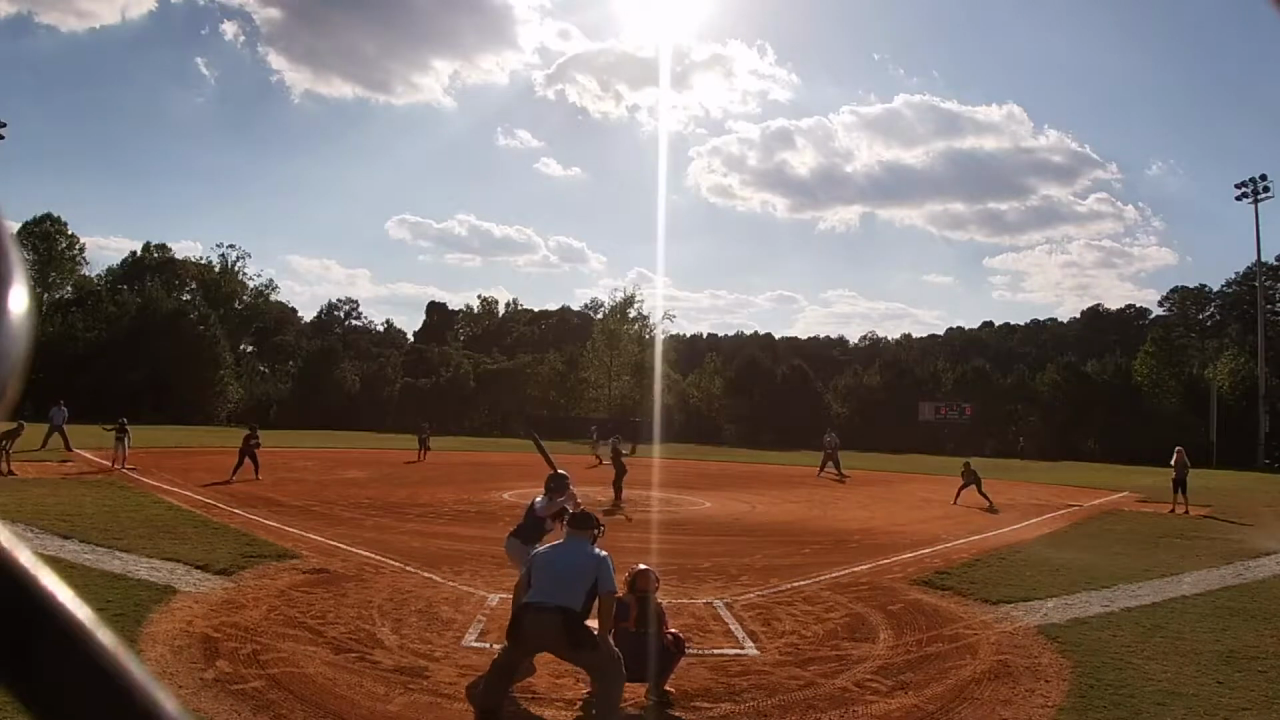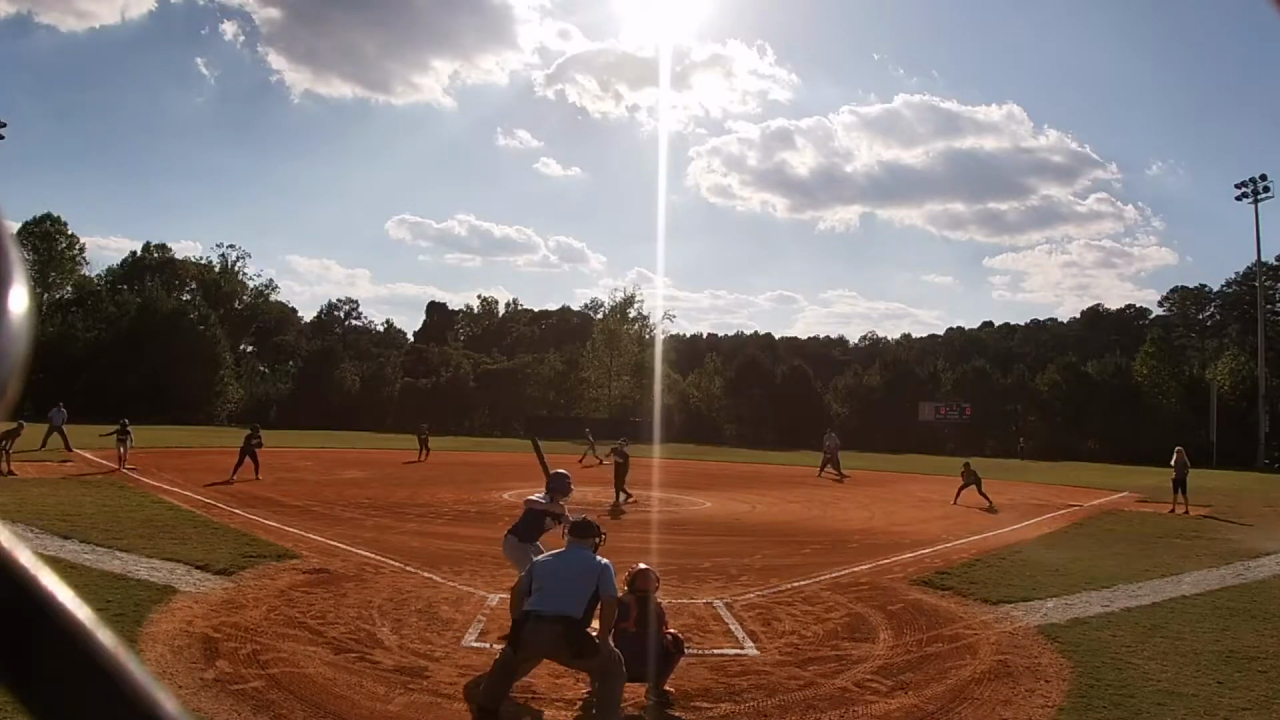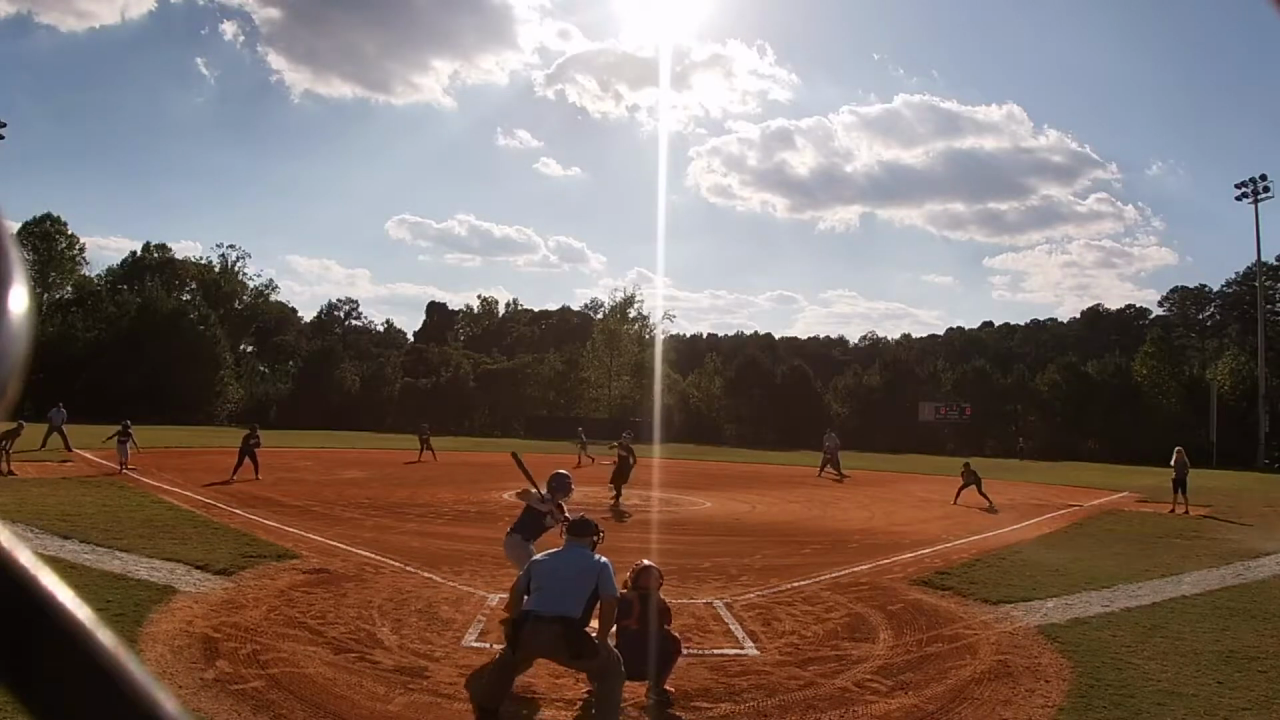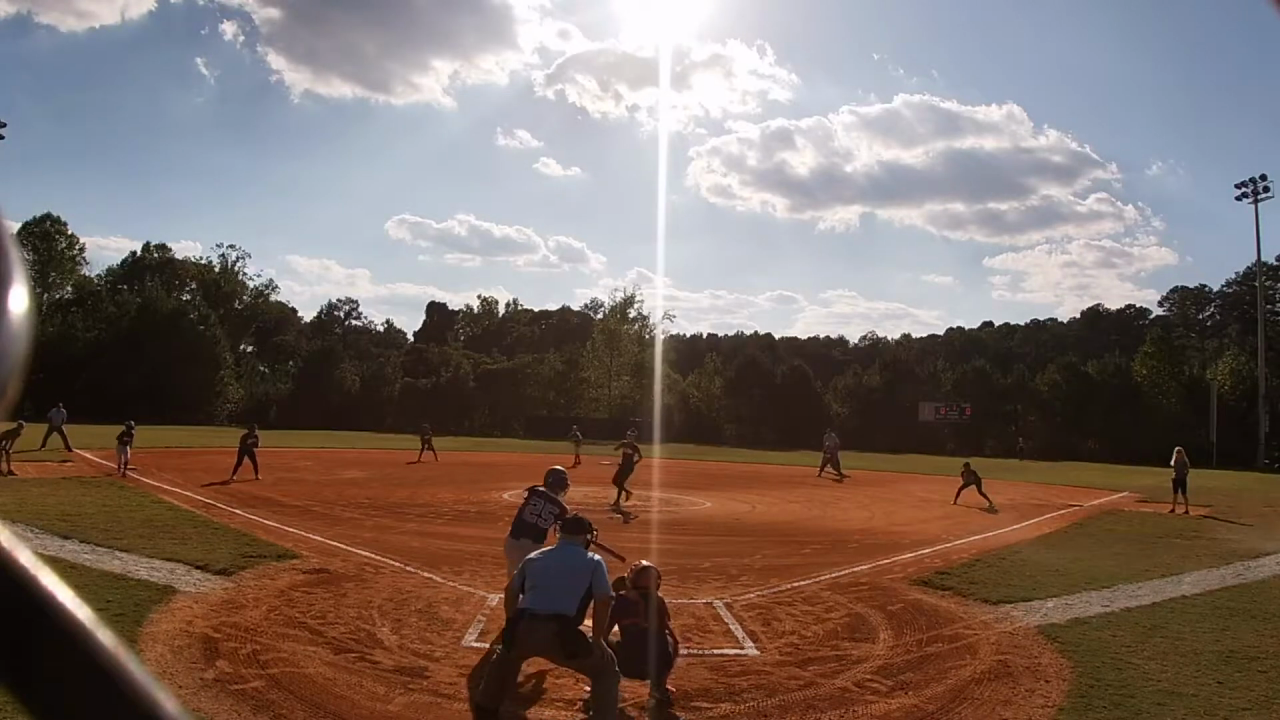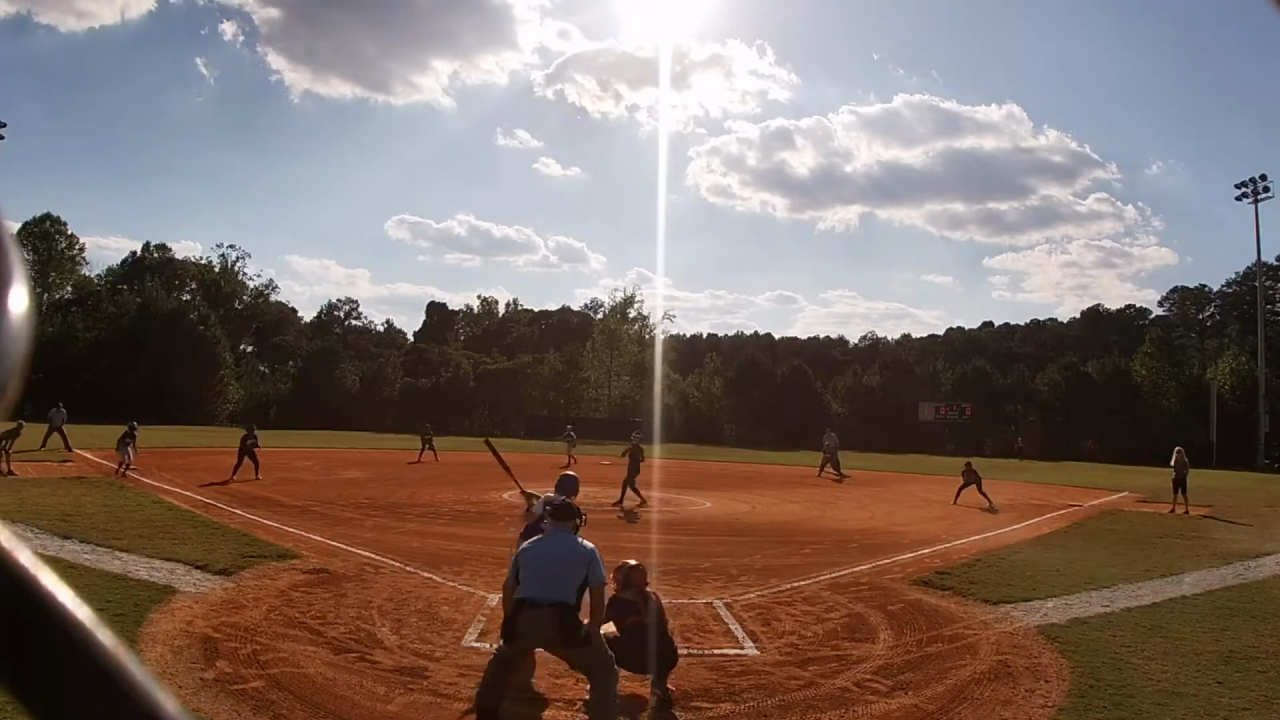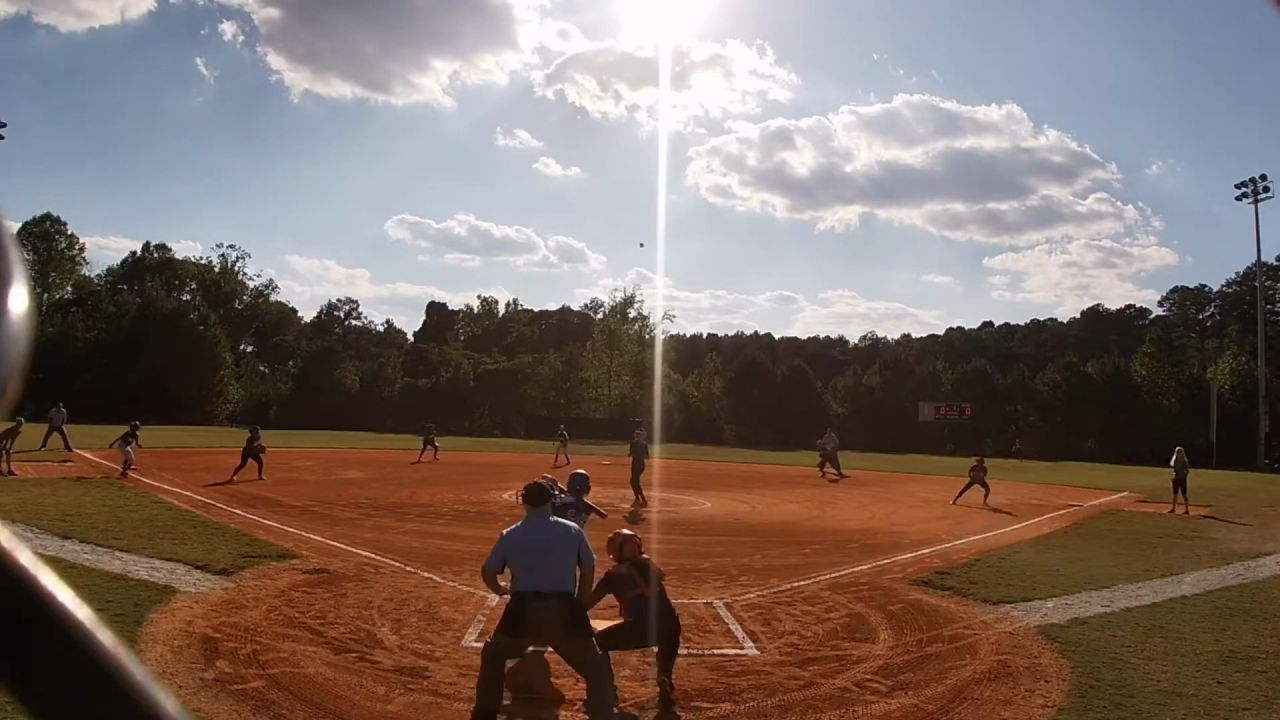
dt=0.2s
person 1, frame 1
left shoulder: (541, 552)
right shoulder: (599, 557)
left elbow: (520, 589)
right elbow: (608, 597)
right wrist: (603, 635)
left hip: (528, 623)
right hip: (564, 626)
left knee: (507, 659)
right knee: (610, 665)
person 1, frame 2
left shoulder: (542, 560)
right shoulder: (601, 565)
left elbow: (517, 593)
right elbow: (610, 603)
left wrist: (519, 631)
right wrist: (603, 638)
left hip: (529, 631)
right hip: (566, 635)
left knee: (508, 658)
right knee: (611, 665)
person 1, frame 3
left shoulder: (540, 559)
right shoulder: (599, 563)
left elbow: (516, 592)
right elbow: (609, 603)
left wrist: (517, 631)
right wrist: (602, 638)
left hip: (527, 632)
right hip: (565, 635)
left knee: (508, 657)
right knee: (610, 666)
person 1, frame 4
left shoulder: (534, 557)
right shoulder: (593, 561)
left elbow: (511, 592)
right elbow: (603, 602)
right wrist: (597, 639)
left hip: (523, 630)
right hip: (560, 633)
left knee: (504, 656)
right knee: (605, 668)
person 1, frame 5
left shoulder: (528, 547)
right shoulder: (586, 549)
left elbow: (509, 589)
right elbow: (597, 593)
left wrist: (512, 624)
right wrist: (594, 631)
left hip: (522, 619)
right hip: (560, 621)
left knee: (503, 659)
right knee: (603, 669)
person 1, frame 6
left shoulder: (510, 535)
right shoulder: (571, 530)
left elbow: (488, 573)
right elbow: (588, 571)
left wrist: (501, 590)
right wrist: (577, 604)
left hip: (523, 611)
right hip: (563, 611)
left knee: (493, 655)
right knee: (595, 668)
